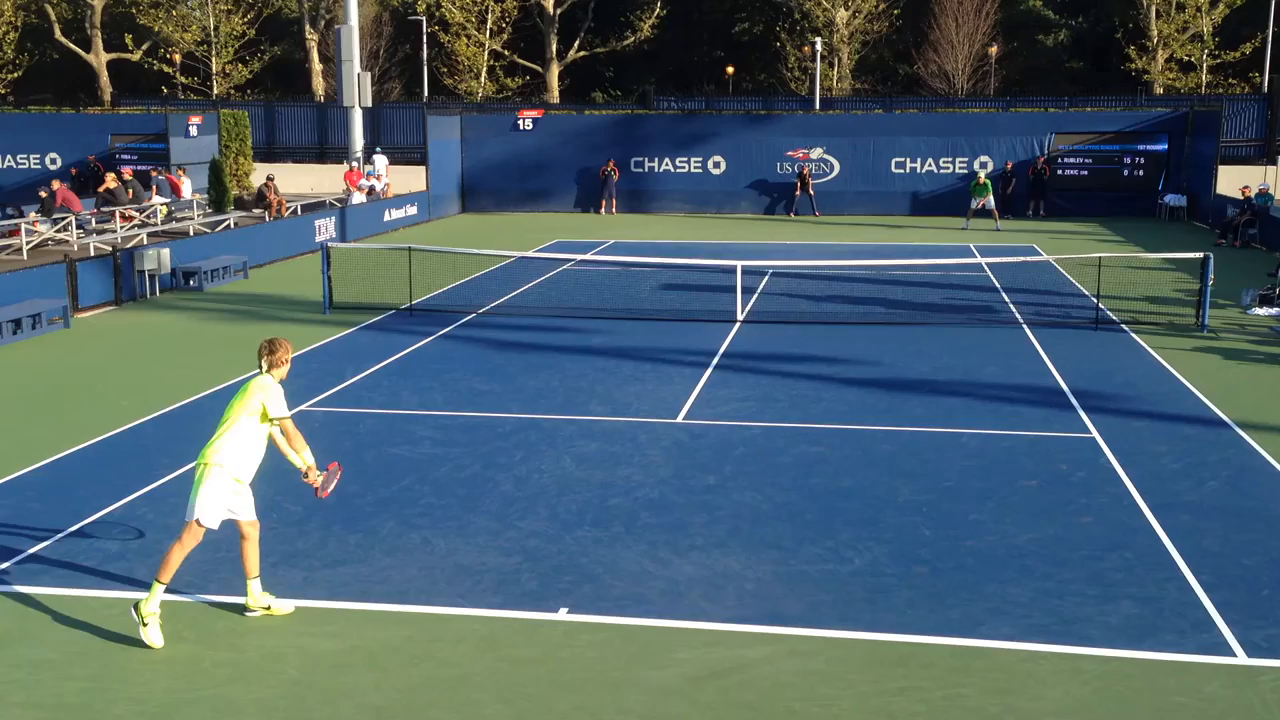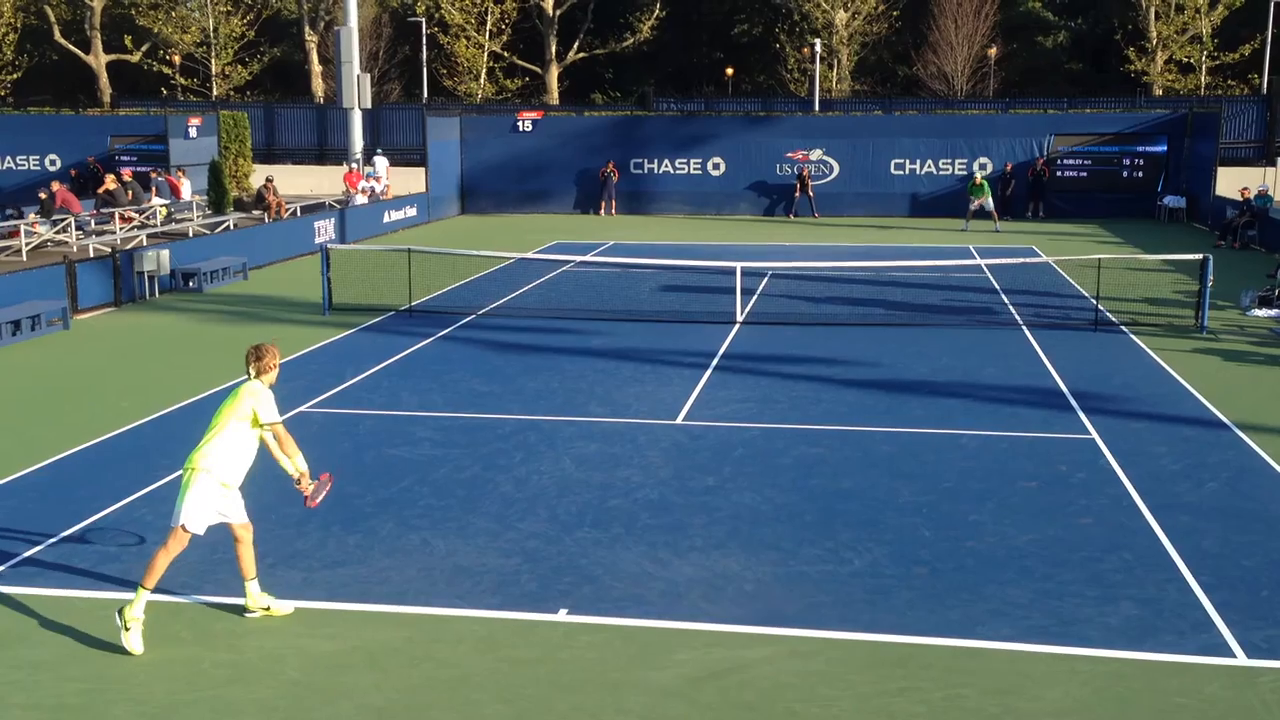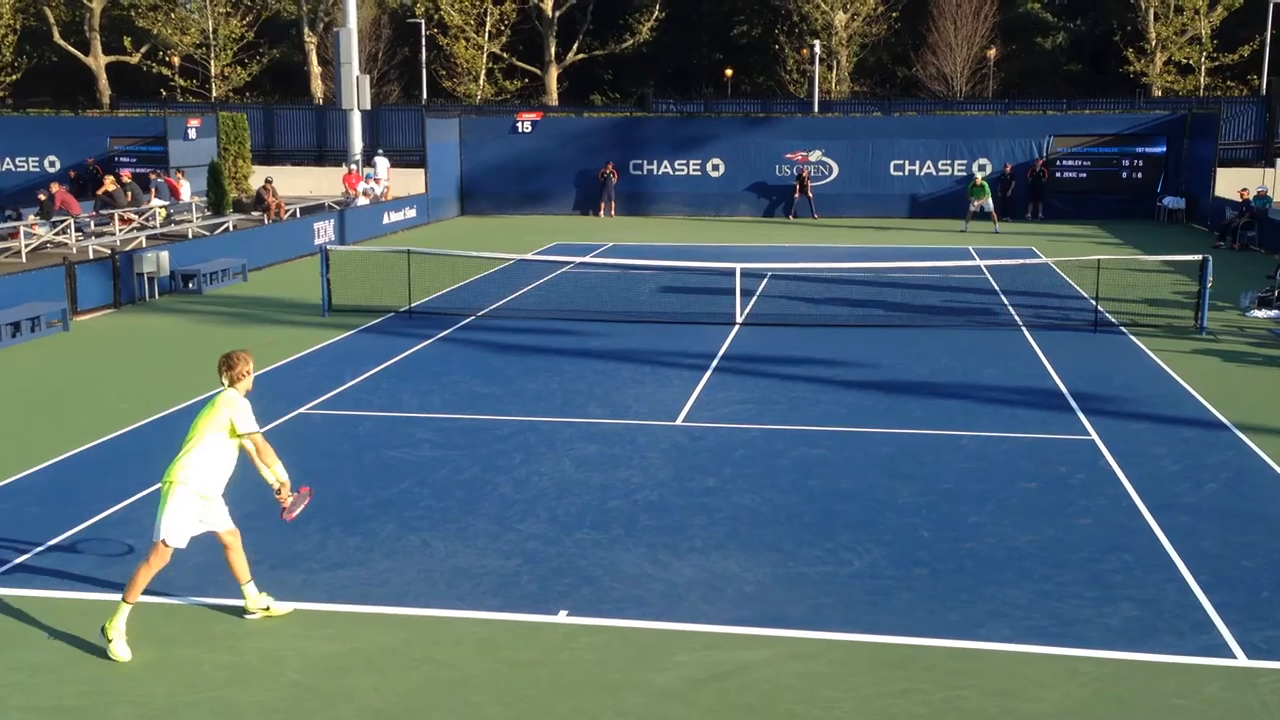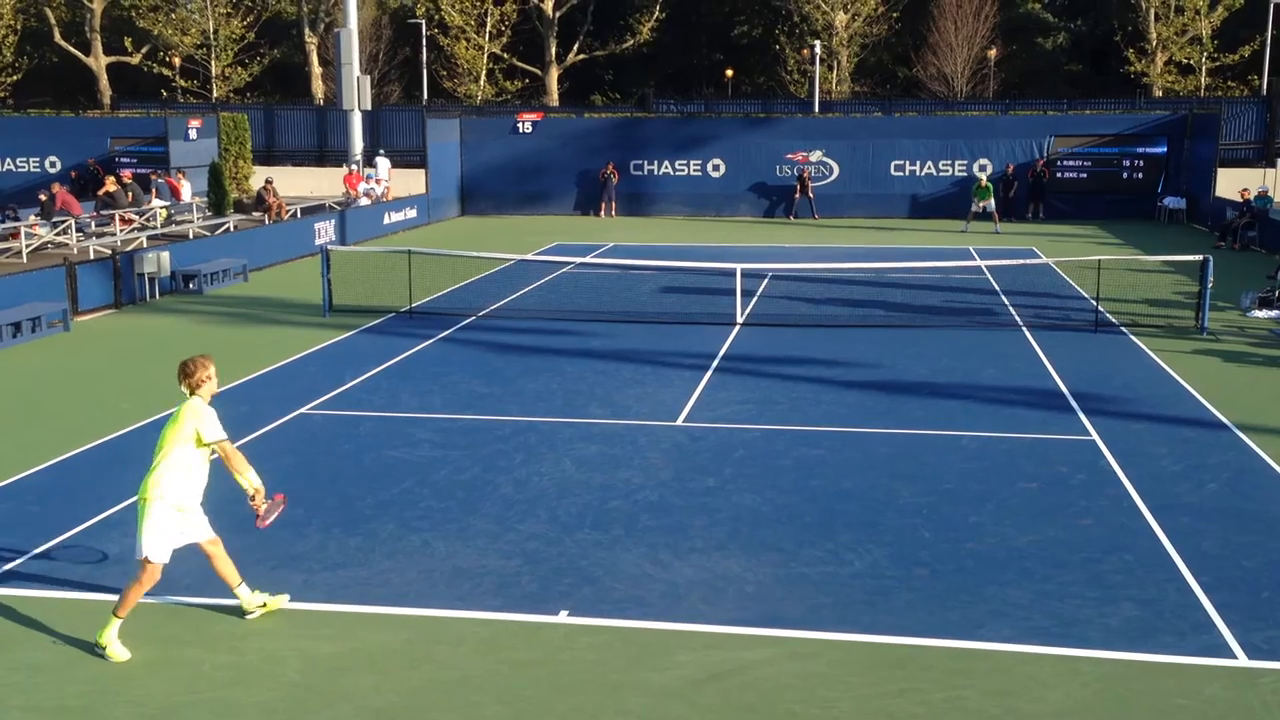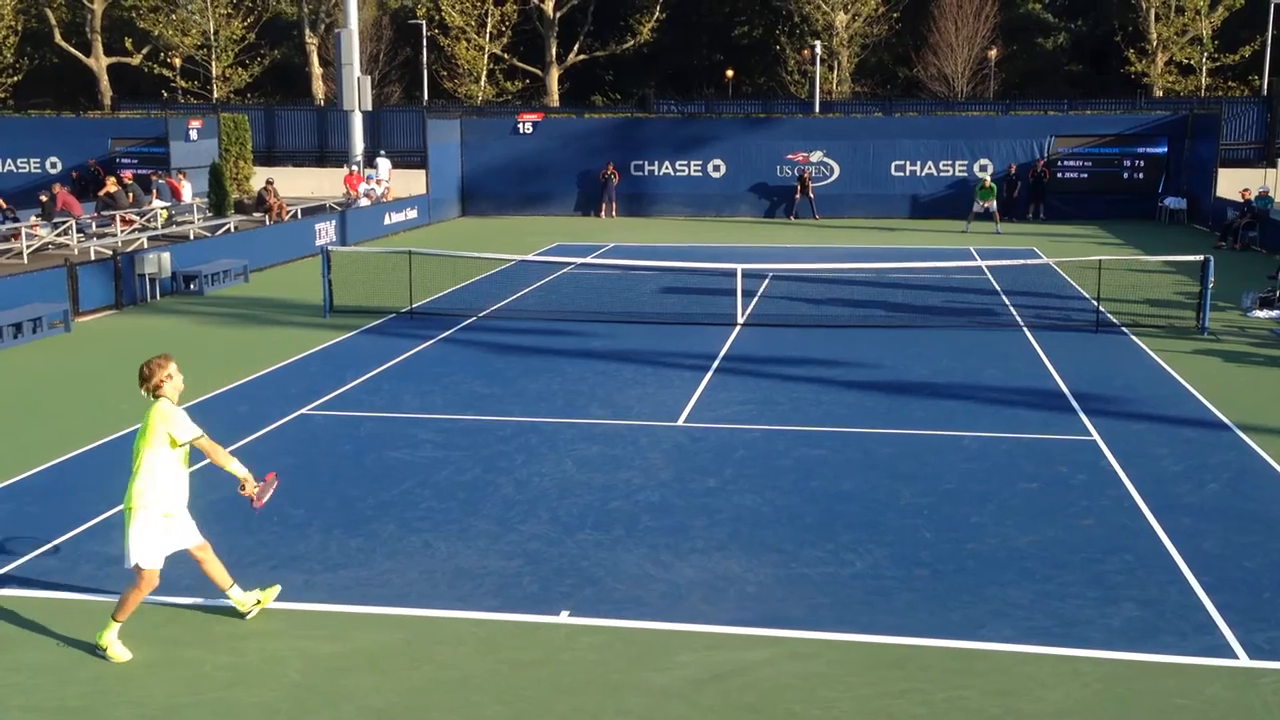
dt=0.2s
person 1, frame 1
left shoulder: (260, 387)
right shoulder: (268, 386)
left elbow: (279, 437)
right elbow: (291, 432)
left wrist: (305, 467)
right wrist: (311, 463)
left hip: (235, 474)
right hip: (219, 469)
left knee: (251, 528)
right knee: (192, 534)
left ankle: (256, 598)
right ankle: (149, 606)
person 1, frame 2
left shoulder: (251, 393)
right shoulder: (259, 393)
left elbow: (271, 441)
right elbow: (283, 437)
left wrist: (297, 475)
right wrist: (304, 469)
left hip: (224, 479)
right hip: (206, 474)
left knee: (244, 531)
right knee: (177, 540)
left ankle: (256, 600)
right ankle: (133, 612)
person 1, frame 3
left shoulder: (225, 402)
right shoulder: (236, 403)
left elbow: (252, 451)
right elbow: (262, 447)
left wrist: (275, 484)
right wrist: (284, 479)
left hip: (205, 490)
right hip: (185, 487)
left knee: (232, 537)
right knee: (159, 555)
left ankle: (255, 601)
right ankle: (115, 626)
person 1, frame 4
left shoulder: (193, 411)
right shoulder: (201, 412)
left elbow: (226, 458)
right elbow: (231, 456)
left wrist: (250, 490)
right wrist: (258, 486)
left hip: (183, 502)
right hip: (161, 501)
left knee: (214, 545)
right knee: (150, 573)
left ankle: (251, 600)
right ankle: (107, 636)
person 1, frame 5
left shoulder: (171, 411)
right shoulder: (165, 413)
left elbow: (209, 445)
right elbow: (211, 450)
left wrist: (243, 475)
right wrist: (245, 474)
left hip: (172, 506)
right hip: (147, 508)
left knee: (203, 550)
right knee: (147, 580)
left ankle: (244, 600)
right ankle: (107, 637)
